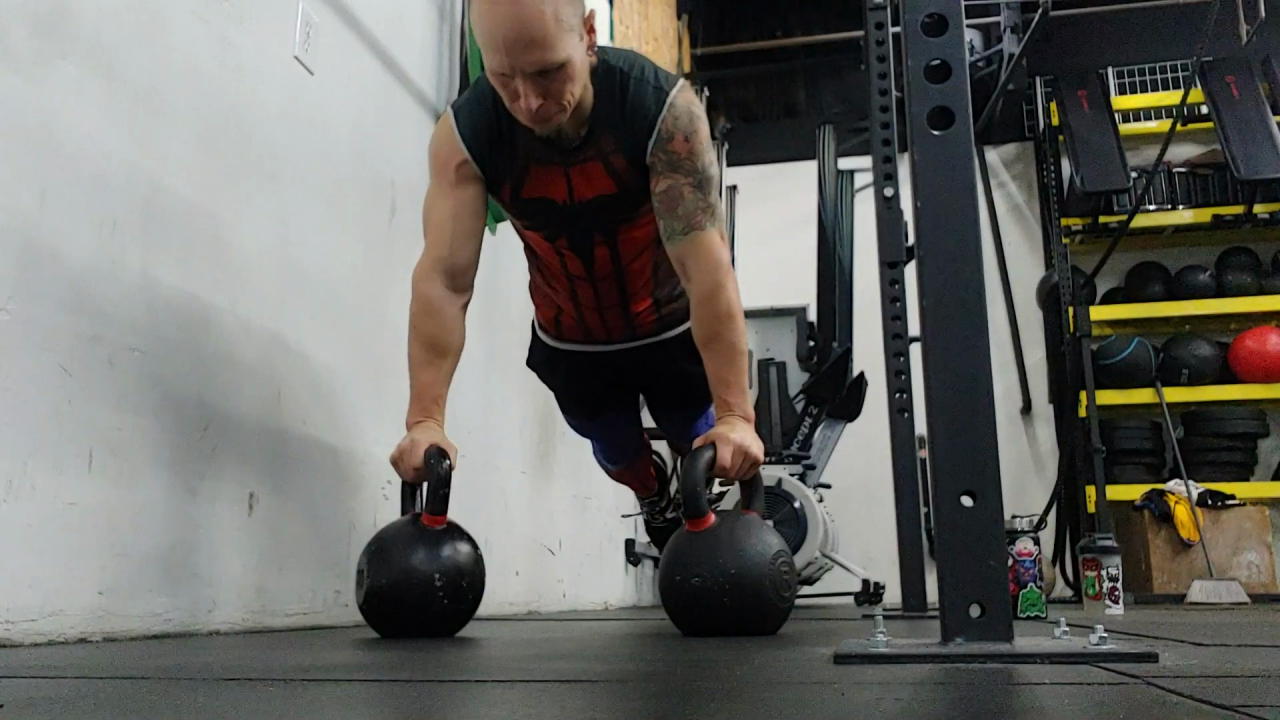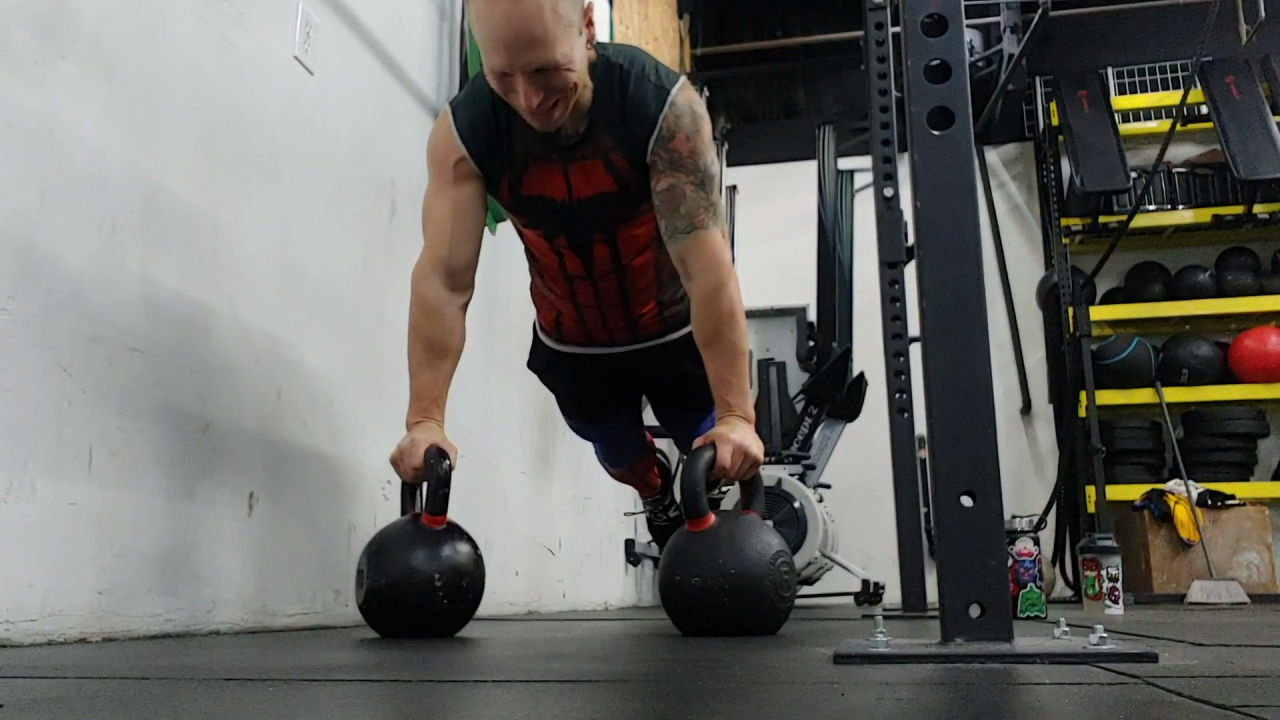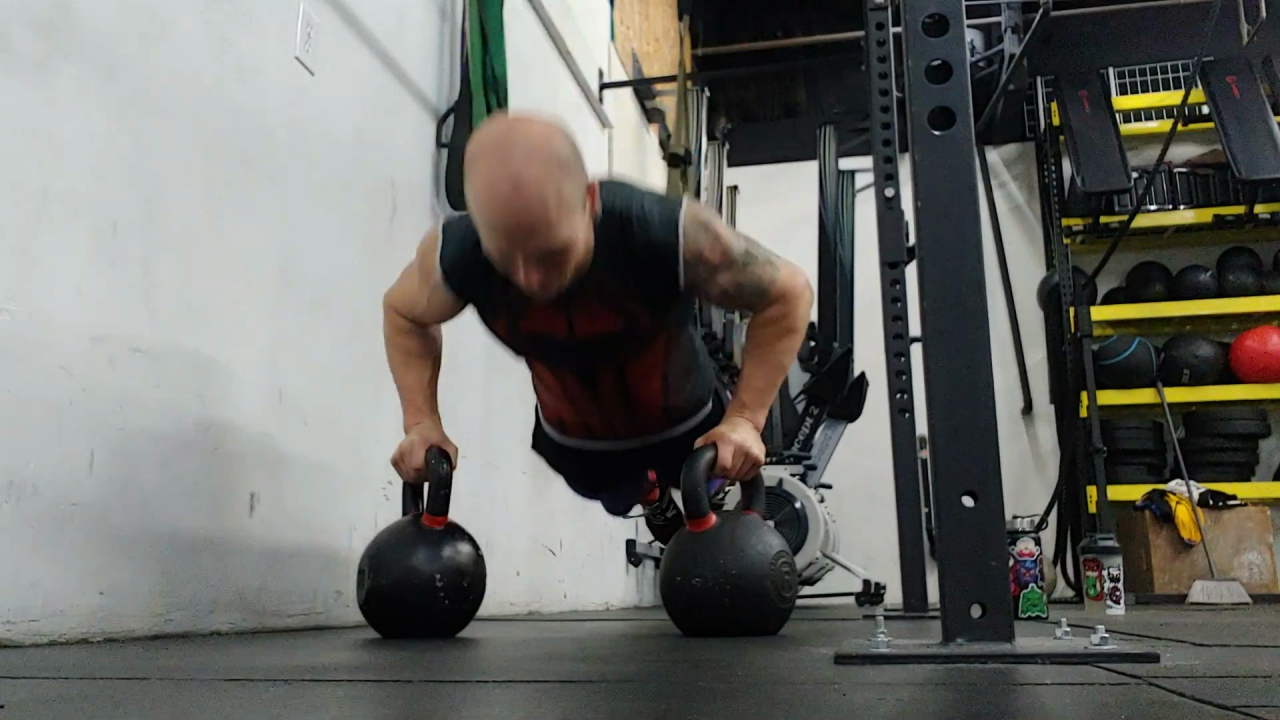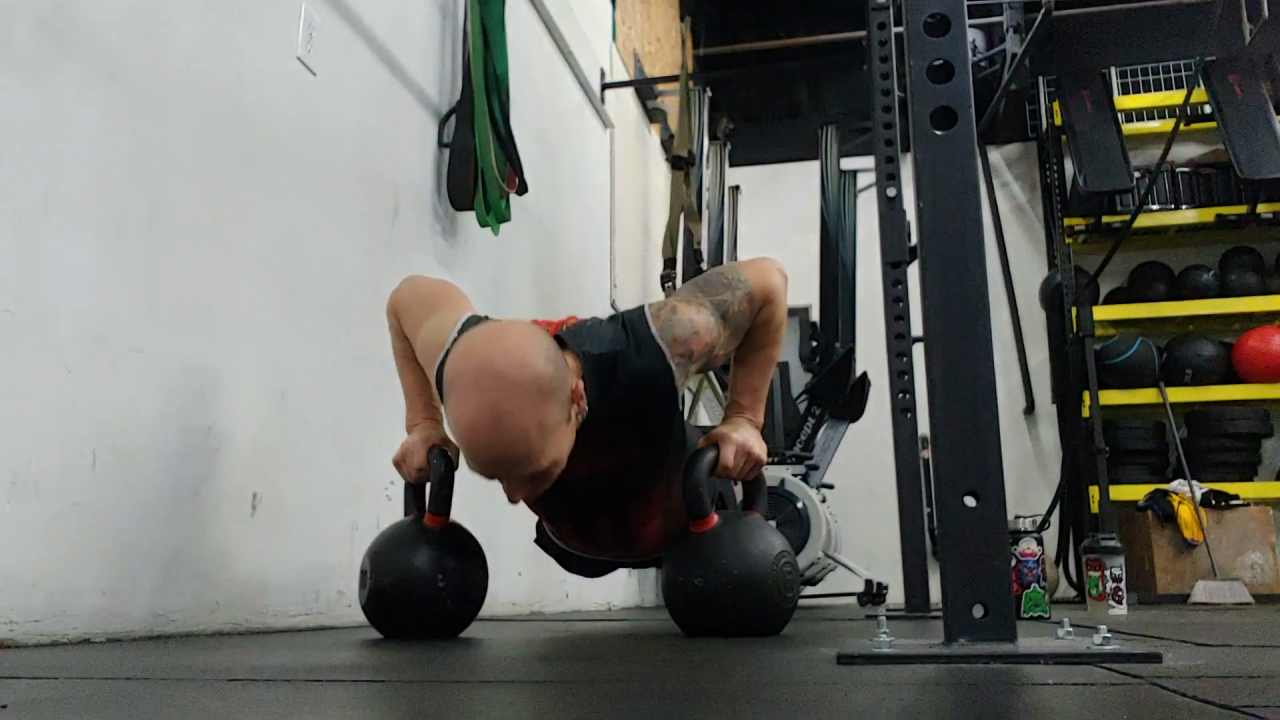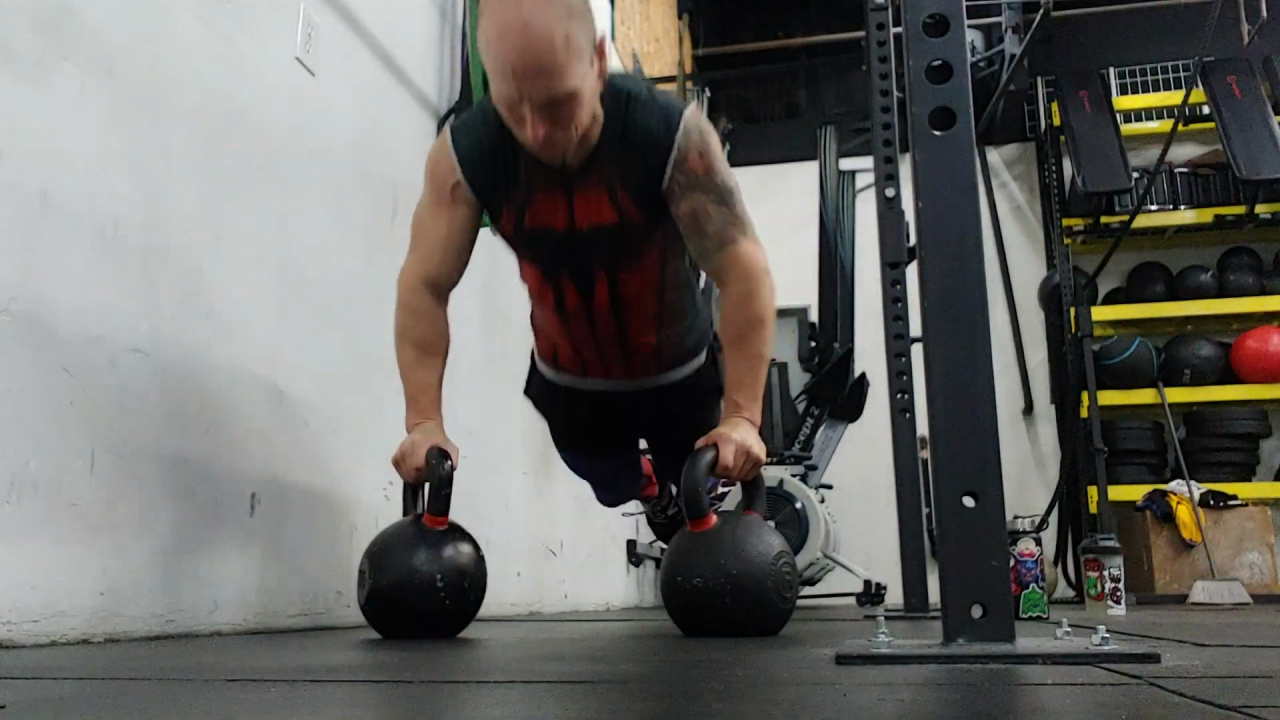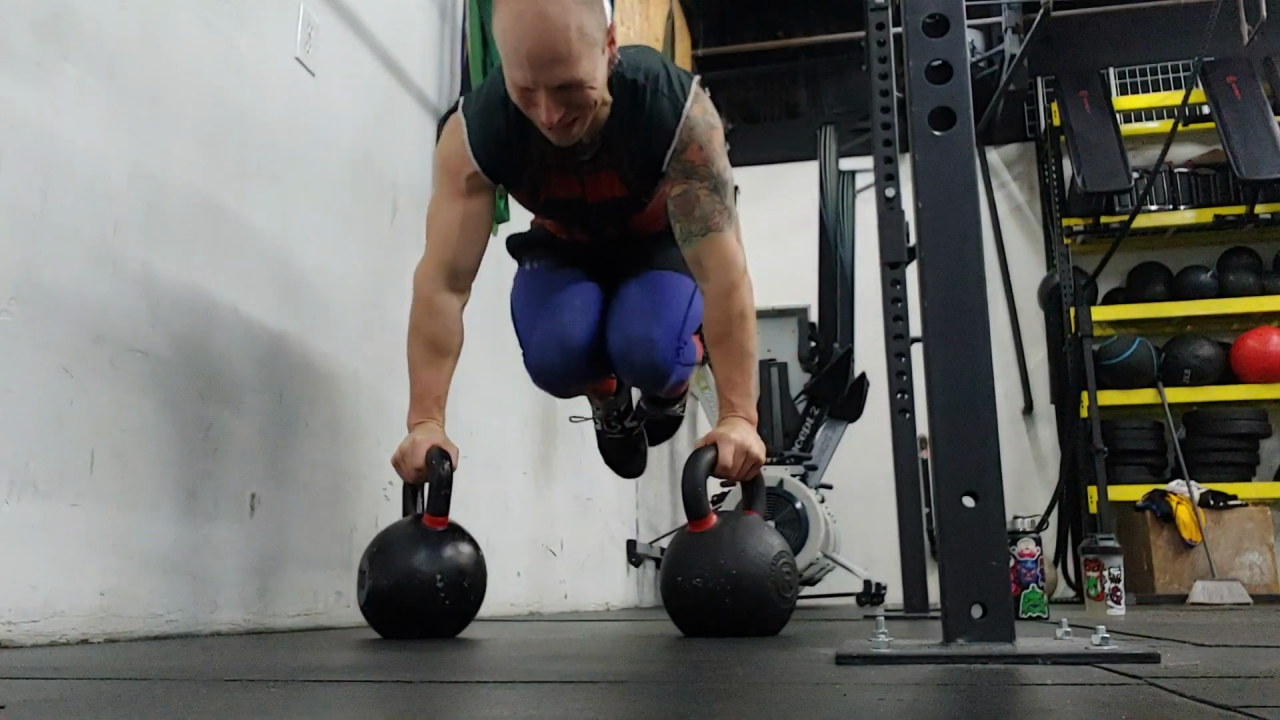
dt=0.5s
person 1, frame 1
left shoulder: (662, 106)
right shoulder: (465, 133)
left elbow: (705, 267)
right elbow: (443, 279)
left wrist: (736, 416)
right wrist: (425, 420)
left hip: (670, 330)
right hip: (570, 344)
left knee: (703, 452)
right knee: (616, 456)
right ankle: (655, 502)
person 1, frame 2
left shoulder: (664, 104)
right shoulder: (463, 130)
left elbow: (707, 269)
right elbow: (442, 280)
left wrist: (737, 416)
right wrist: (424, 420)
left hip: (674, 332)
right hip: (572, 347)
left knee: (714, 458)
right knee: (621, 459)
right ankle: (658, 497)
person 1, frame 3
left shoulder: (670, 236)
right shoulder: (454, 254)
left elbow: (787, 293)
right elbow: (405, 315)
left wrist: (746, 416)
right wrist: (420, 423)
left hip: (682, 423)
right hip: (573, 438)
right knee: (617, 505)
right ankle: (654, 499)
person 1, frame 4
left shoulder: (655, 355)
right shoulder: (456, 365)
left elbow: (766, 280)
right elbow: (407, 297)
left wrist: (745, 419)
right wrist: (423, 424)
person 1, frame 5
left shoulder: (671, 131)
right shoulder: (465, 152)
left elbow: (743, 273)
right elbow: (424, 284)
left wrist: (742, 417)
right wrist: (423, 421)
left hip: (675, 369)
right hip: (568, 378)
right knee: (614, 488)
right ankle: (650, 488)
person 1, frame 6
left shoulder: (675, 106)
right shoulder: (476, 130)
left elbow: (722, 269)
right elbow: (445, 280)
left wrist: (739, 417)
right wrist: (425, 423)
left hip: (659, 242)
right hip: (564, 245)
left knee: (646, 350)
right knee: (556, 354)
left ankle: (667, 389)
right ankle: (608, 399)
